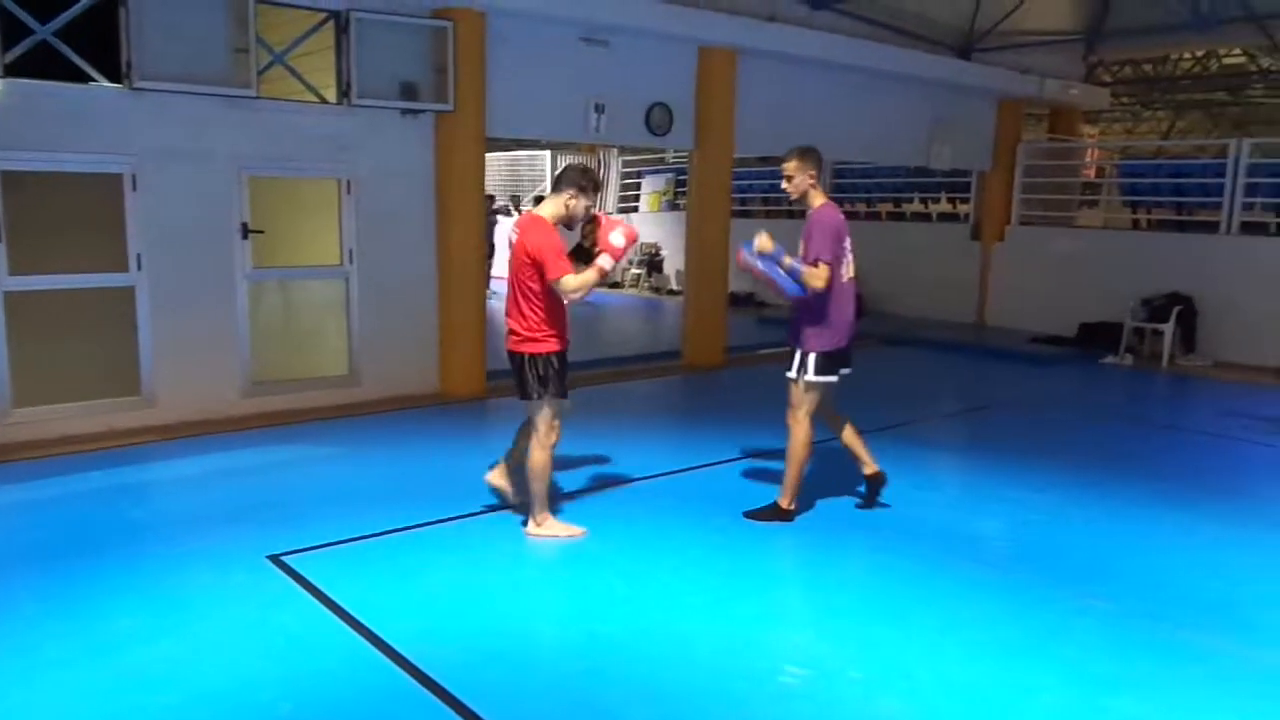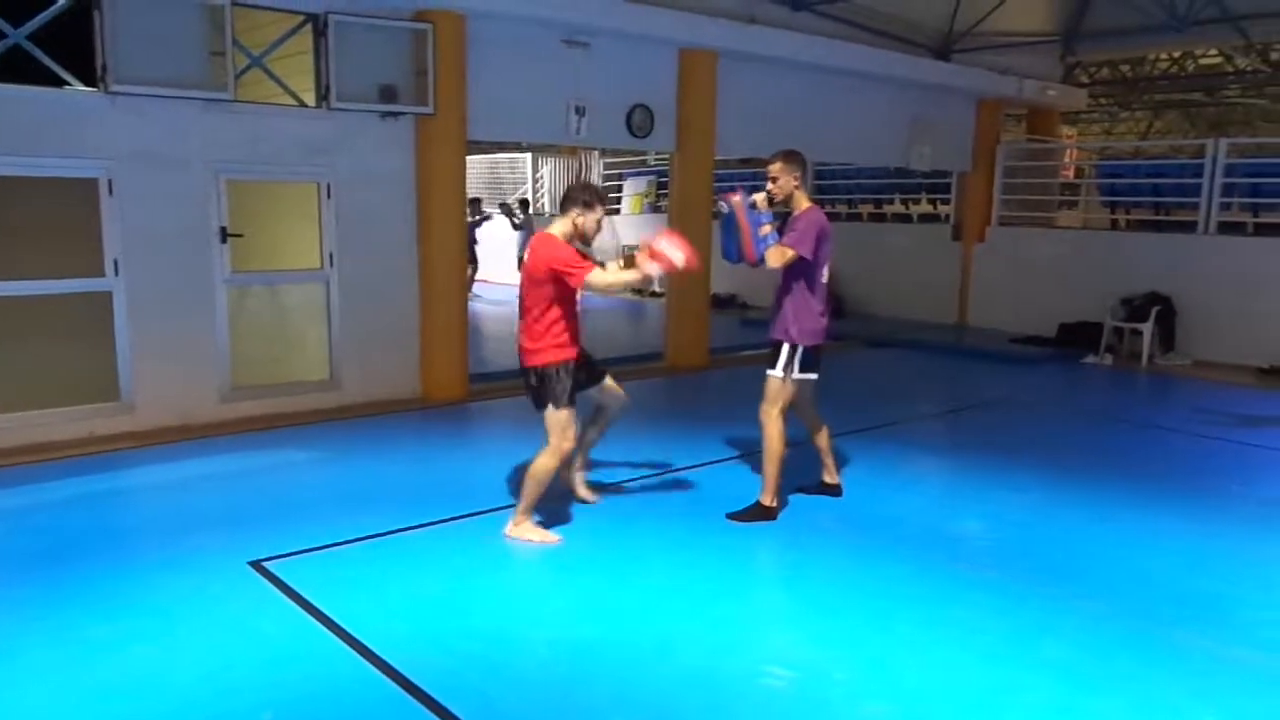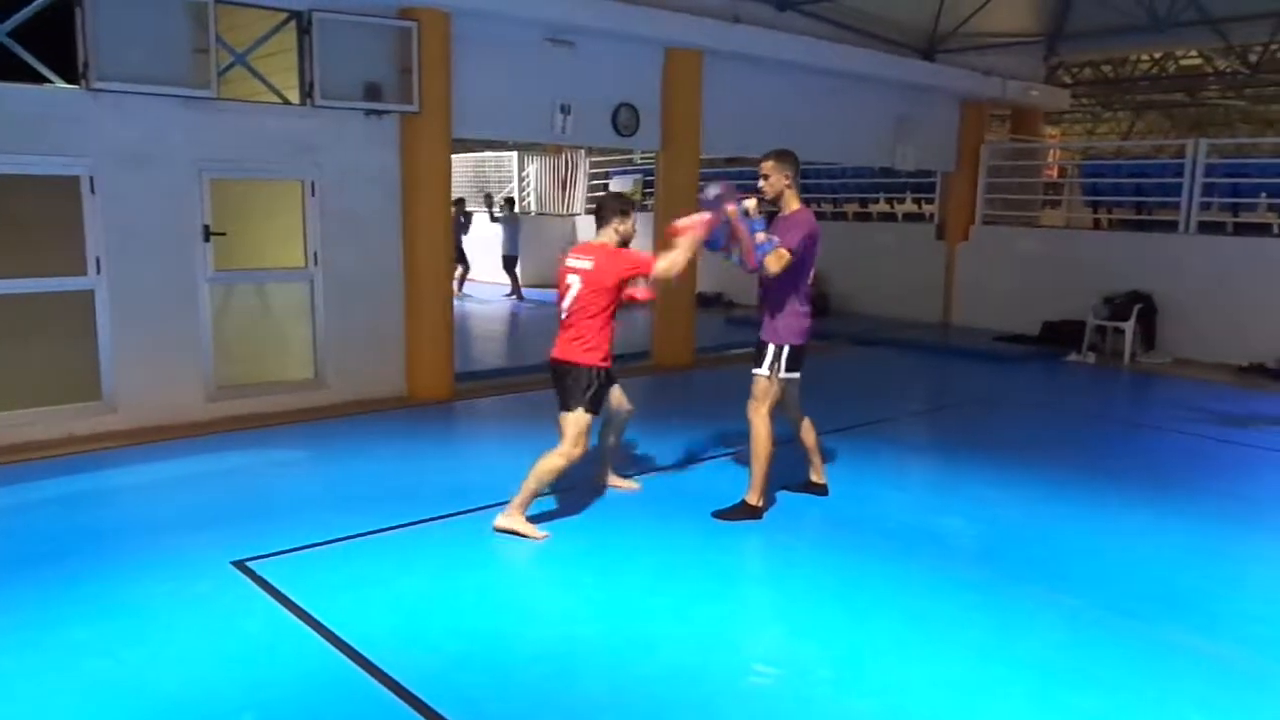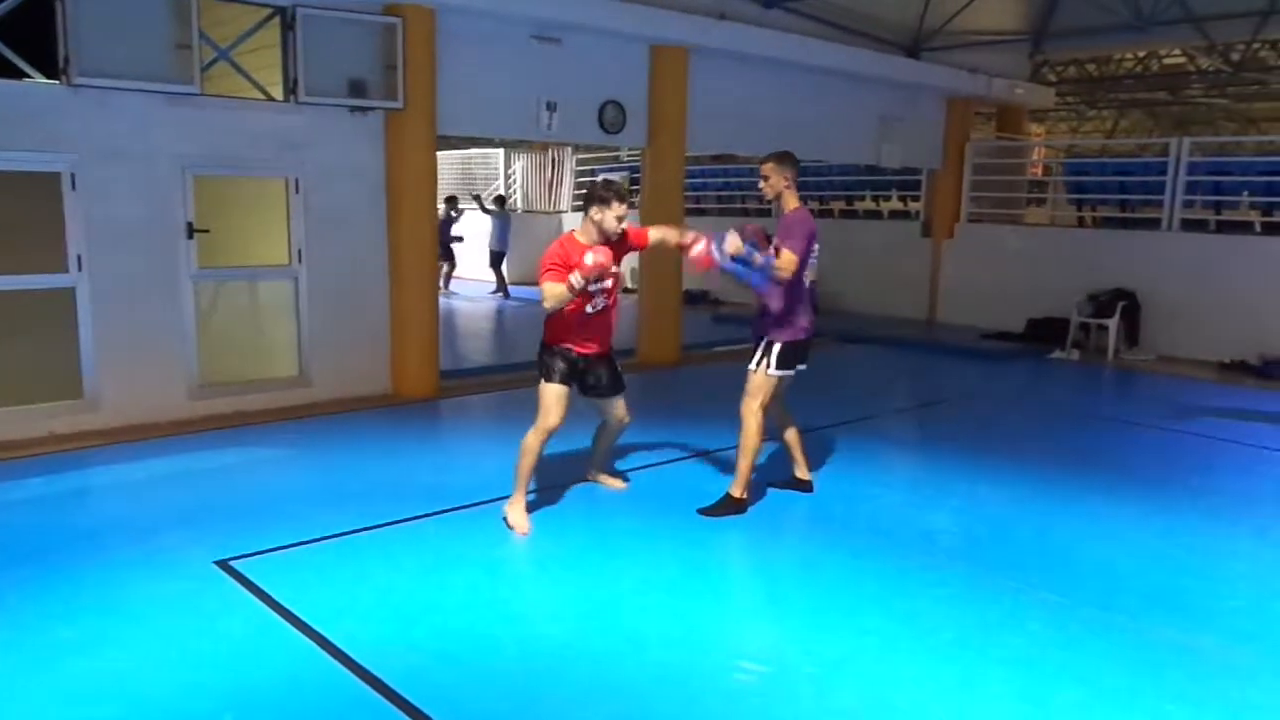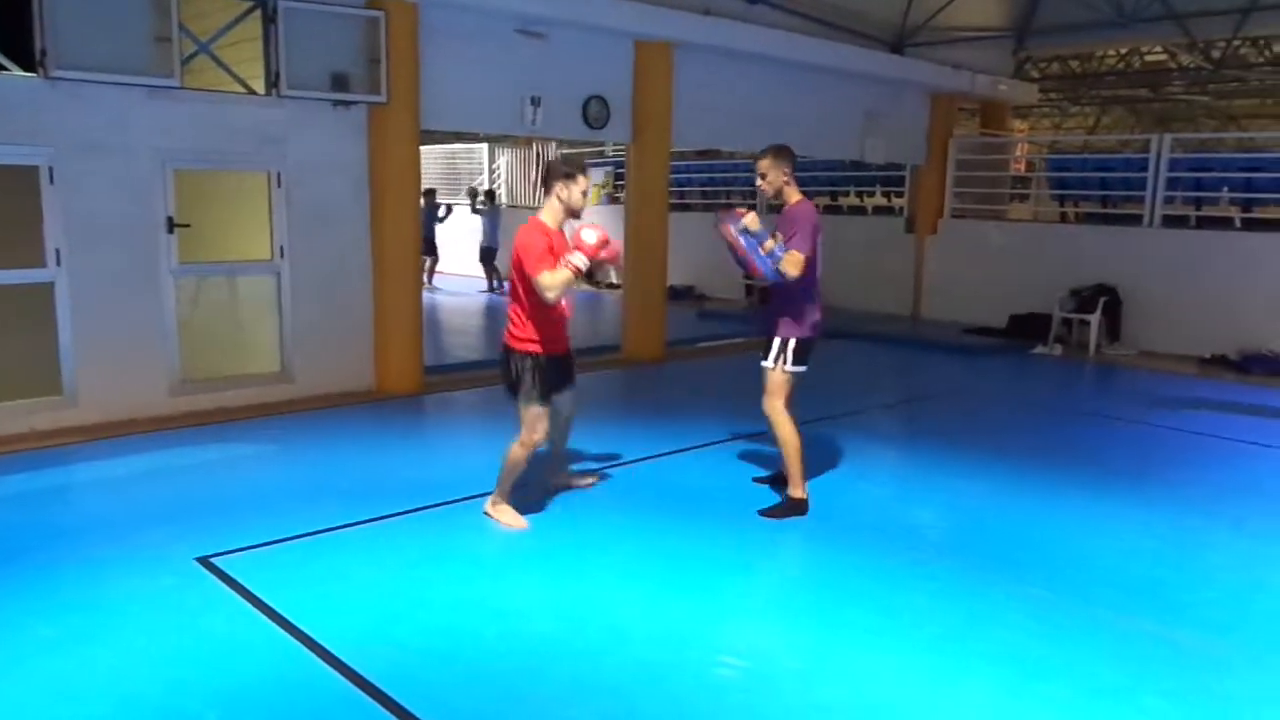
dt=0.4s
person 1, frame 1
left shoulder: (821, 220)
right shoulder: (829, 215)
left elbow: (818, 281)
left wrist: (776, 254)
right wrist: (784, 261)
left hip: (818, 335)
right hip: (833, 332)
left knee: (798, 416)
right knee: (825, 409)
left ankle: (785, 504)
right ankle: (870, 470)
person 1, frame 2
left shoulder: (811, 220)
right shoulder: (797, 220)
left elbow: (775, 260)
right elbow: (758, 257)
left hip: (798, 333)
right hip: (799, 330)
left knee: (771, 411)
right knee: (804, 407)
left ankle: (768, 502)
right ankle: (830, 478)
person 1, frame 3
left shoulder: (802, 221)
right shoulder: (782, 220)
left elbow: (773, 265)
left hip: (783, 331)
right hip: (784, 329)
left knee: (758, 411)
right knee: (793, 407)
left ankle: (754, 501)
right ankle: (817, 477)
person 1, frame 4
left shoulder: (796, 221)
right shoulder: (797, 221)
left elbow: (784, 270)
left wrist: (742, 251)
right wrist: (751, 249)
left hip: (783, 330)
right hip: (791, 328)
left knee: (751, 407)
right knee: (773, 403)
left ankle: (737, 494)
right ankle: (802, 474)
person 1, frame 5
left shoulder: (803, 214)
right shoulder: (788, 213)
left elbow: (791, 269)
left wrist: (760, 234)
right wrist: (756, 236)
left hip: (793, 325)
right hip: (784, 321)
left knee: (773, 404)
right knee: (779, 400)
left ankle: (796, 494)
right ankle: (789, 472)
person 2, frame 1
left shoulder: (528, 224)
right shoulder: (541, 235)
right elbow: (571, 288)
right wrist: (607, 258)
left hip: (531, 343)
right hip: (540, 347)
left knee: (543, 419)
right knee: (547, 431)
left ankle: (503, 471)
right ankle: (540, 520)
person 2, frame 2
left shoulder: (554, 244)
right shoulder: (553, 251)
left elbow: (590, 274)
right elbow: (605, 283)
left wrist: (616, 265)
right wrist: (653, 269)
left hip: (566, 351)
right hip: (547, 359)
left knee: (615, 399)
right knee: (561, 443)
left ankle: (575, 470)
right ankle: (520, 521)
person 2, frame 3
left shoulder: (575, 255)
right shoulder: (616, 259)
right elbow: (670, 267)
left wrist: (620, 295)
right wrist: (694, 231)
left hip: (589, 361)
right hip: (580, 364)
left knee: (621, 411)
right knee: (571, 448)
left ankle: (607, 474)
right ankle: (512, 513)
person 2, frame 4
left shoulder: (619, 239)
right shoulder: (558, 251)
left elbow: (659, 234)
right elbow: (549, 301)
left wrist: (689, 240)
right wrist: (582, 276)
left hip: (599, 352)
right hip: (561, 350)
left knee: (619, 417)
right knee: (549, 421)
left ankle: (595, 470)
right ankle: (517, 500)
person 2, frame 5
left shoulder: (560, 234)
right shoulder: (533, 237)
right elbow: (551, 290)
left wrist: (591, 258)
right wrist: (581, 257)
left hip: (555, 346)
right hip: (528, 351)
left knee: (565, 412)
right knee: (534, 435)
left ankle: (560, 472)
right ankle: (498, 501)
